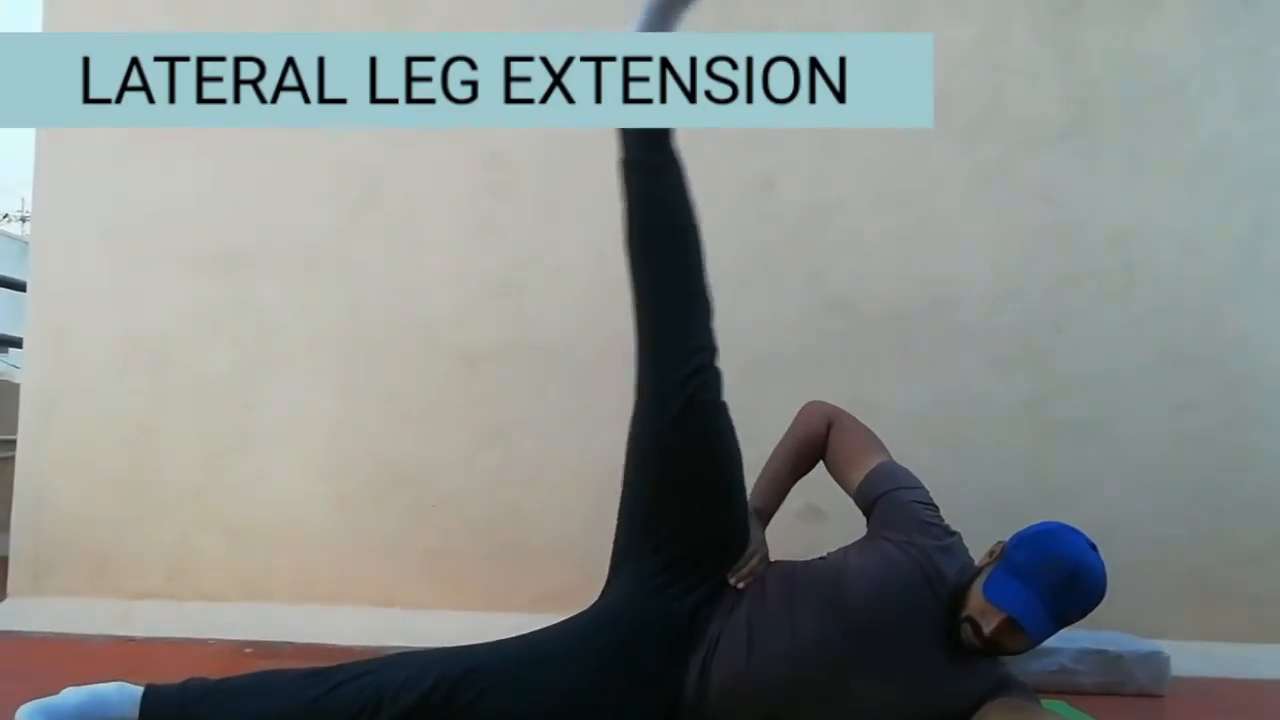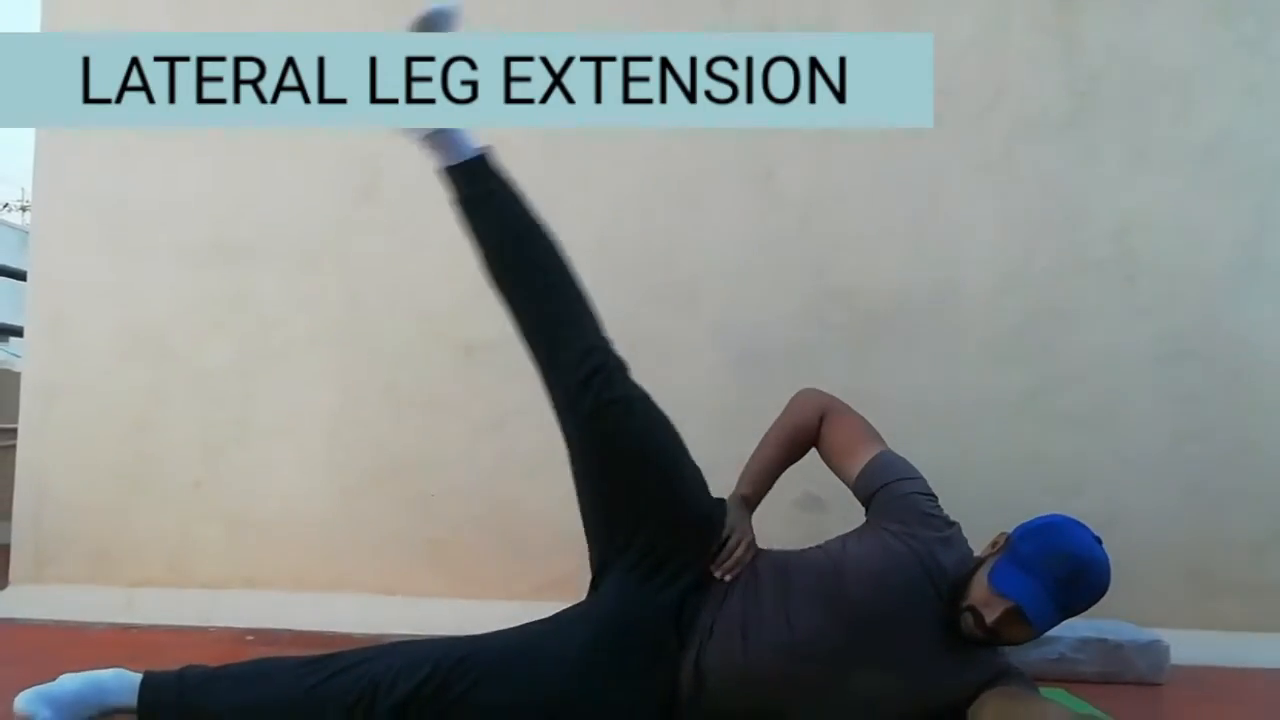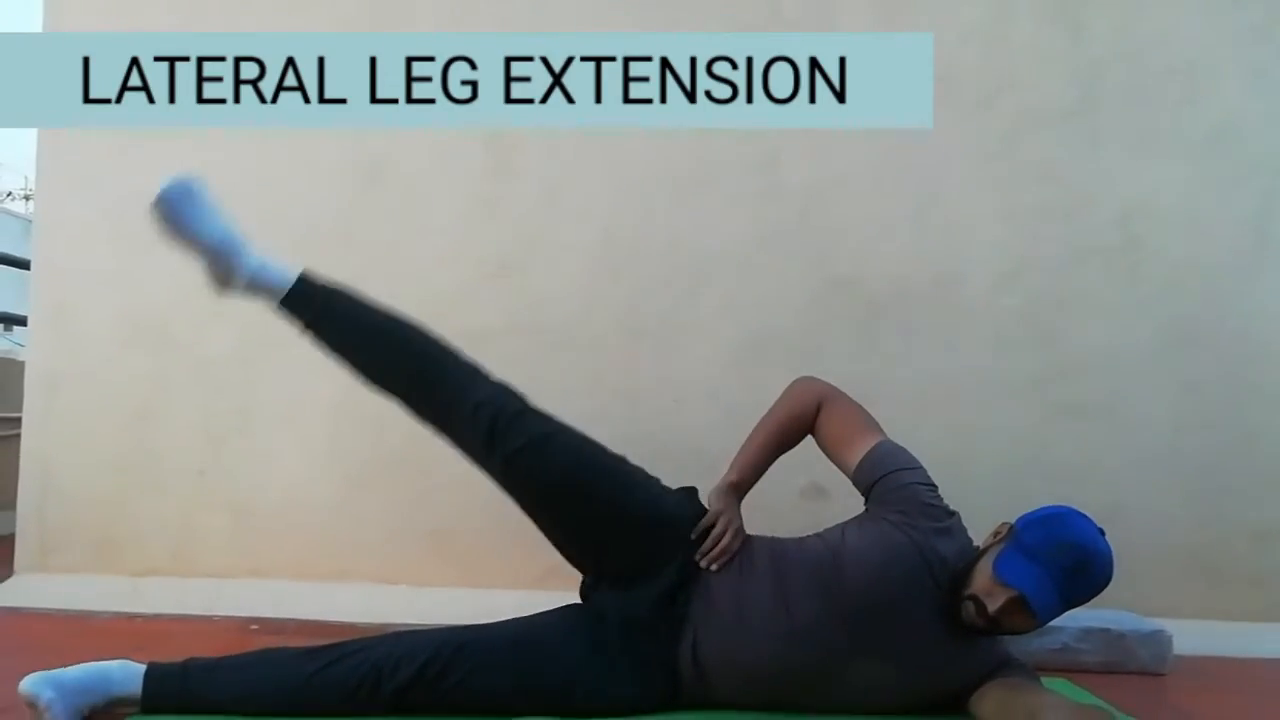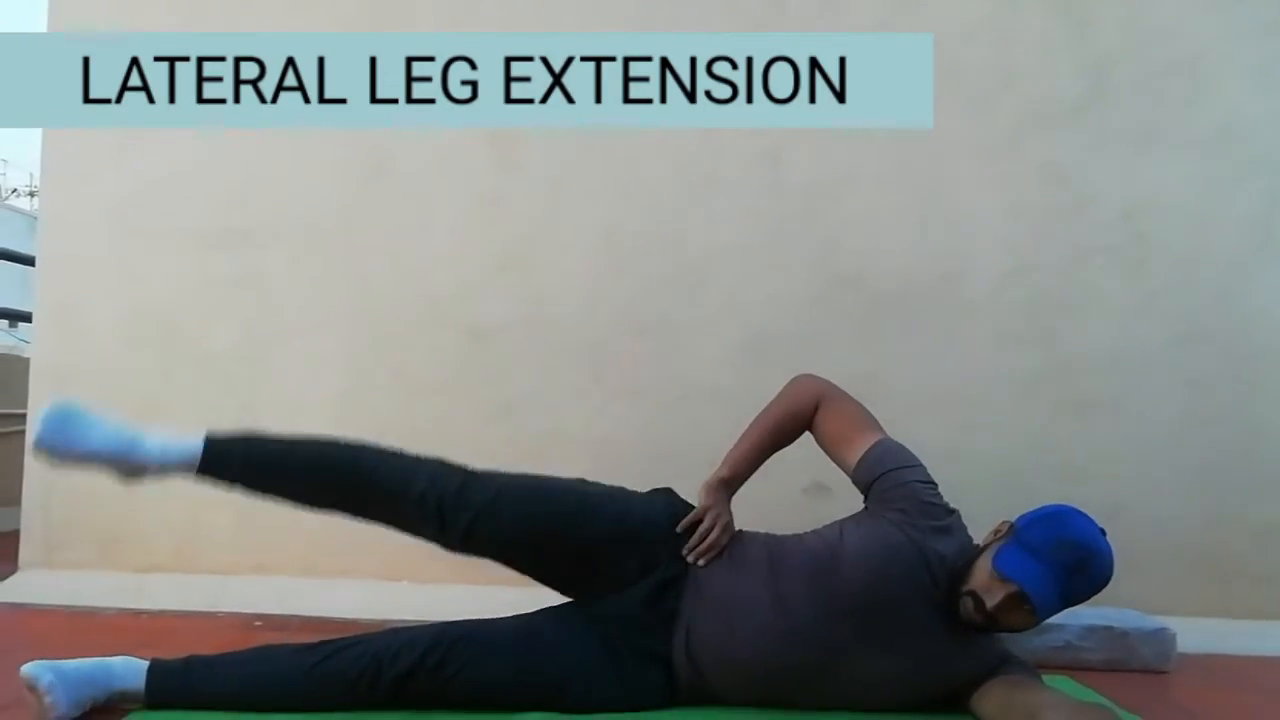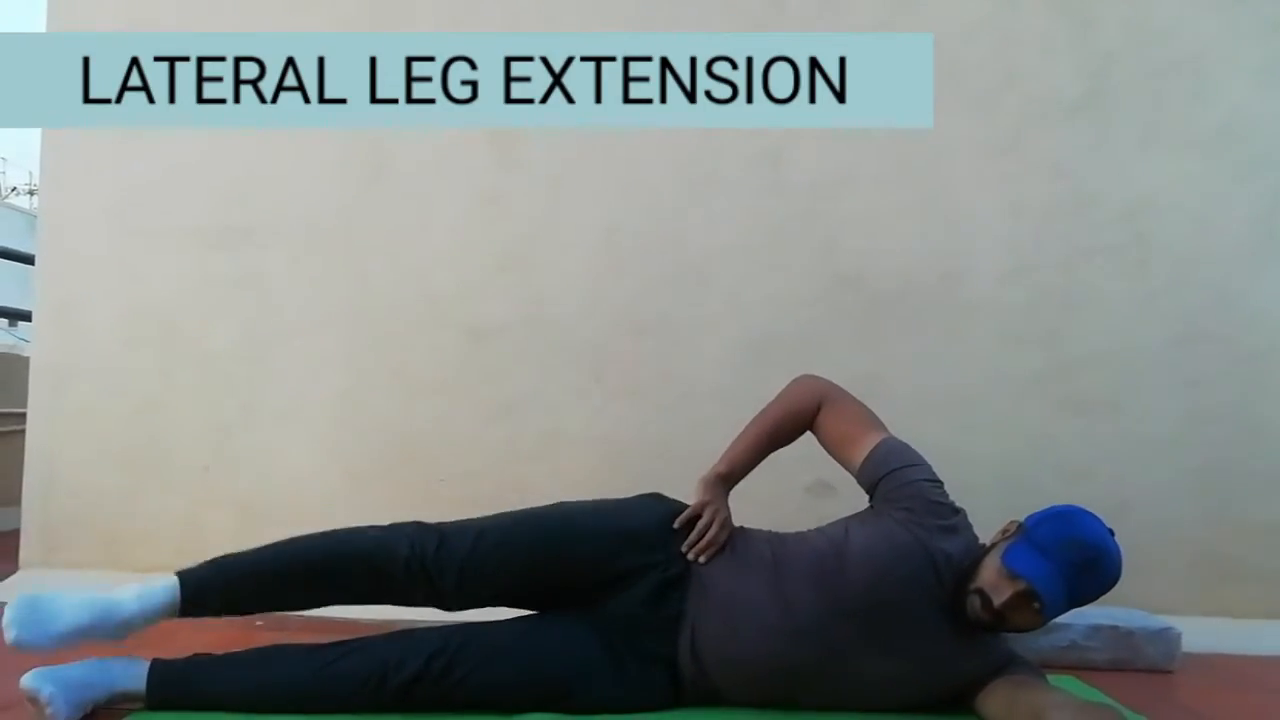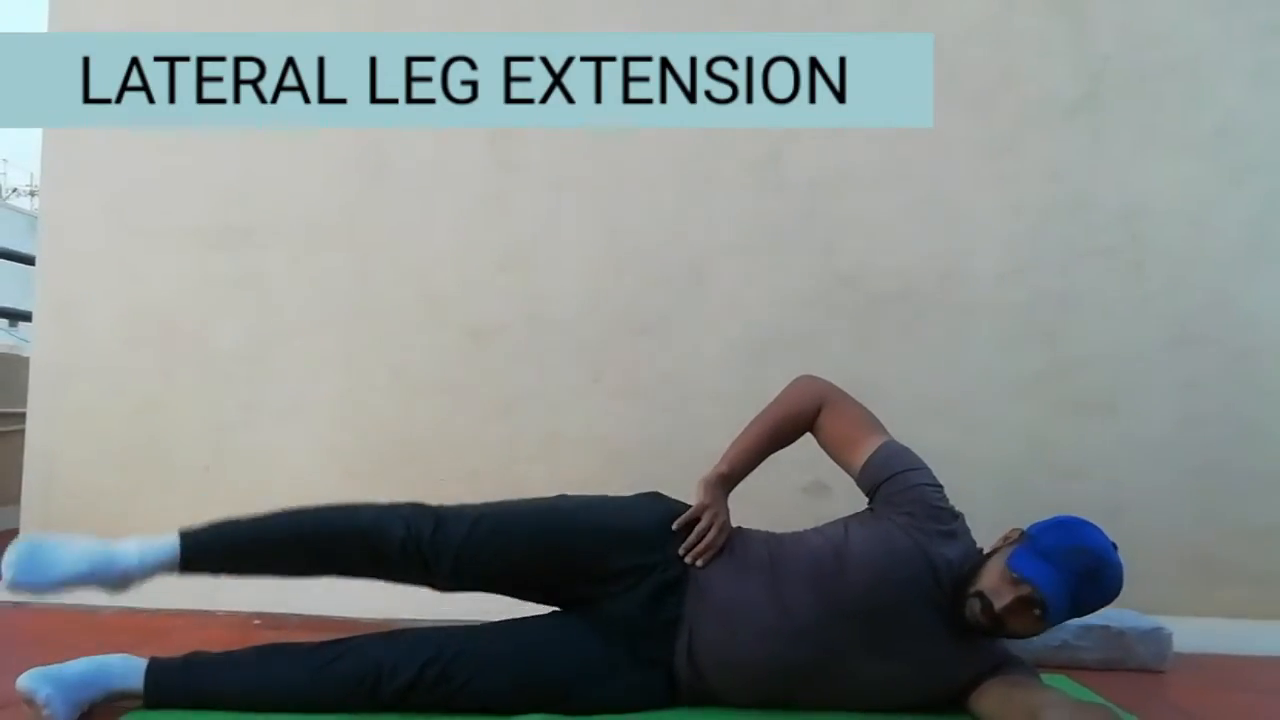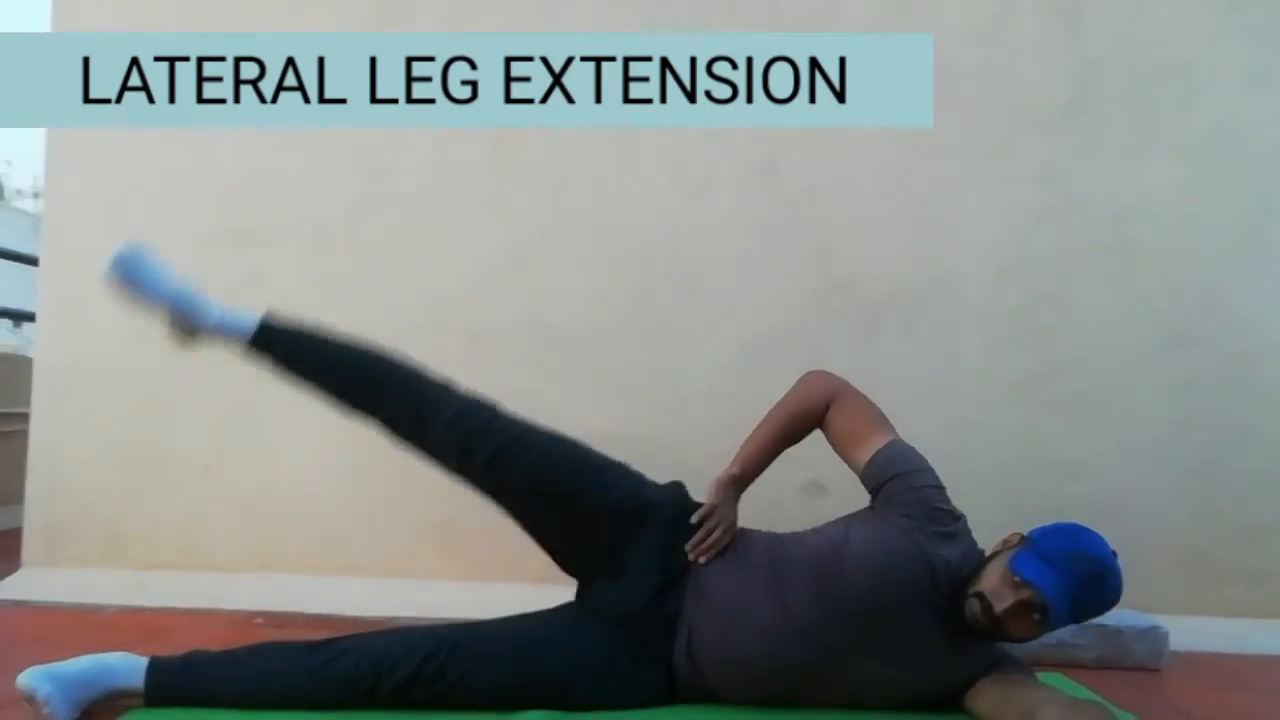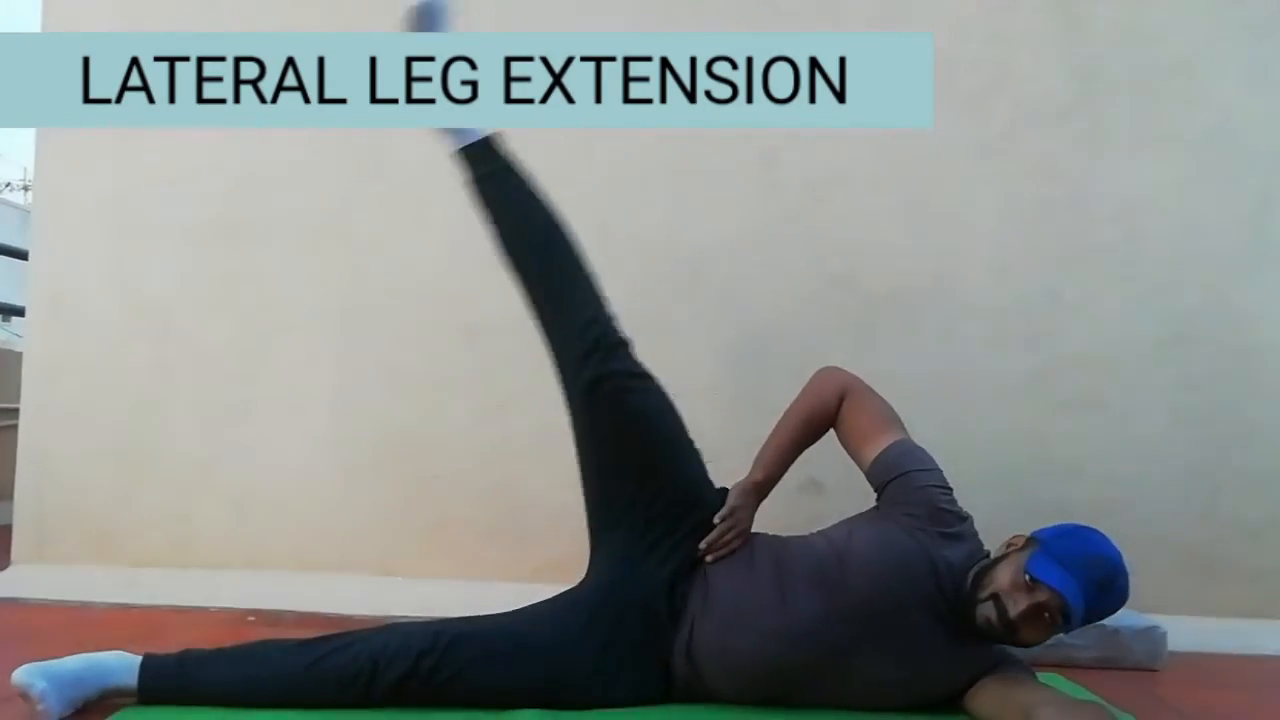
dt=0.2s
person 1, frame 1
right shoulder: (925, 541)
right elbow: (824, 418)
right wrist: (753, 518)
right hip: (687, 585)
right knee: (682, 369)
right ankle: (643, 111)
person 1, frame 2
right shoulder: (920, 512)
right elbow: (810, 403)
right wrist: (748, 502)
right hip: (672, 550)
right knee: (593, 385)
right ankle: (456, 141)
person 1, frame 3
right shoulder: (919, 513)
right elbow: (817, 397)
right wrist: (731, 489)
right hip: (661, 551)
right knee: (491, 418)
right ankle: (258, 272)
person 1, frame 4
right shoulder: (924, 513)
right elbow: (817, 393)
right wrist: (722, 485)
right hip: (656, 556)
right knee: (441, 501)
right ankle: (168, 449)
person 1, frame 5
right shoulder: (929, 511)
right elbow: (818, 392)
right wrist: (718, 482)
right hip: (655, 557)
right knee: (426, 562)
right ankle: (145, 601)
person 1, frame 6
right shoulder: (929, 515)
right elbow: (818, 394)
right wrist: (719, 483)
right hip: (653, 561)
right knee: (426, 539)
right ankle: (141, 553)
person 1, frame 7
right shoulder: (927, 523)
right elbow: (825, 387)
right wrist: (731, 484)
right hip: (664, 565)
right knee: (474, 438)
right ankle: (225, 320)
person 1, frame 8
right shoulder: (936, 525)
right elbow: (838, 386)
right wrist: (751, 492)
right hip: (667, 555)
right knee: (592, 348)
right ankle: (466, 126)
